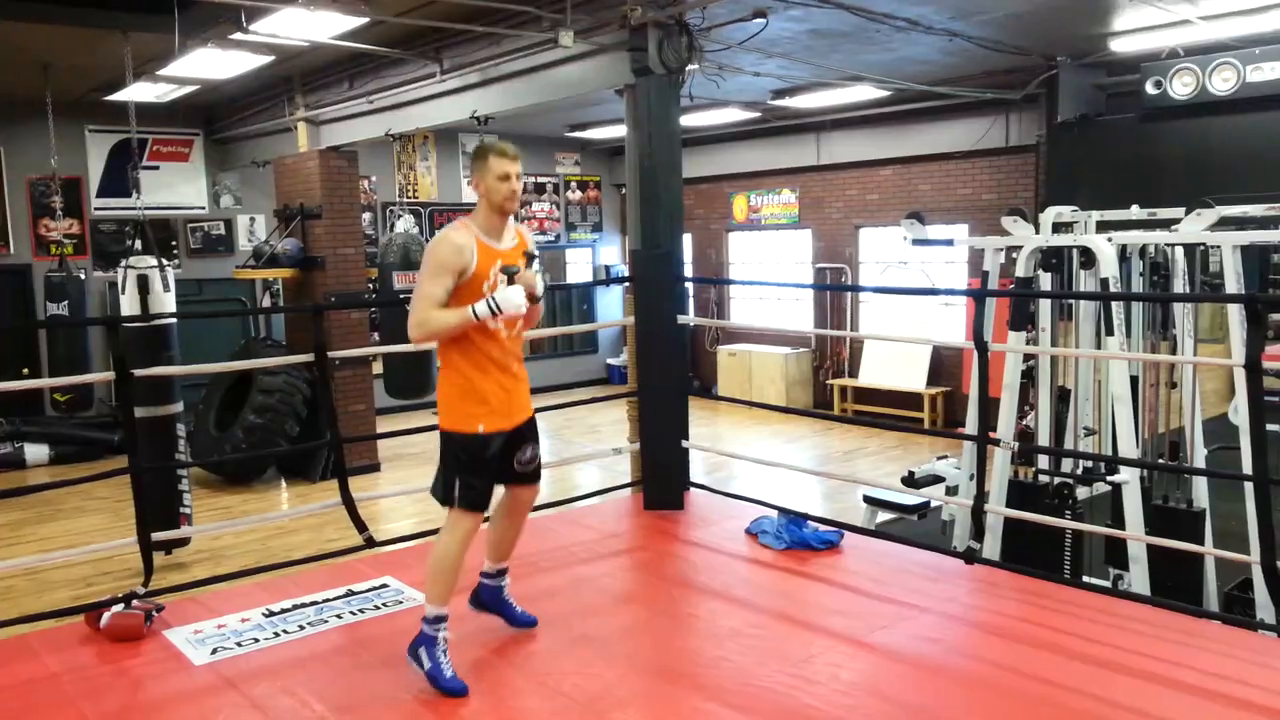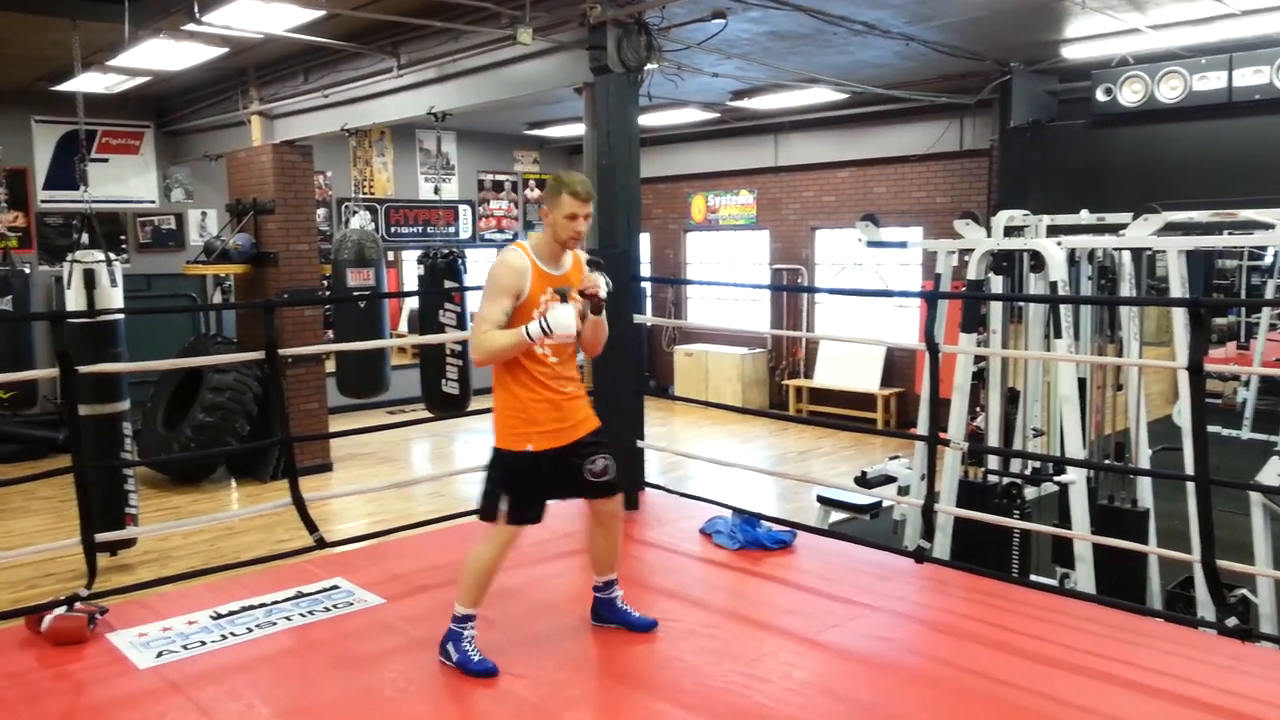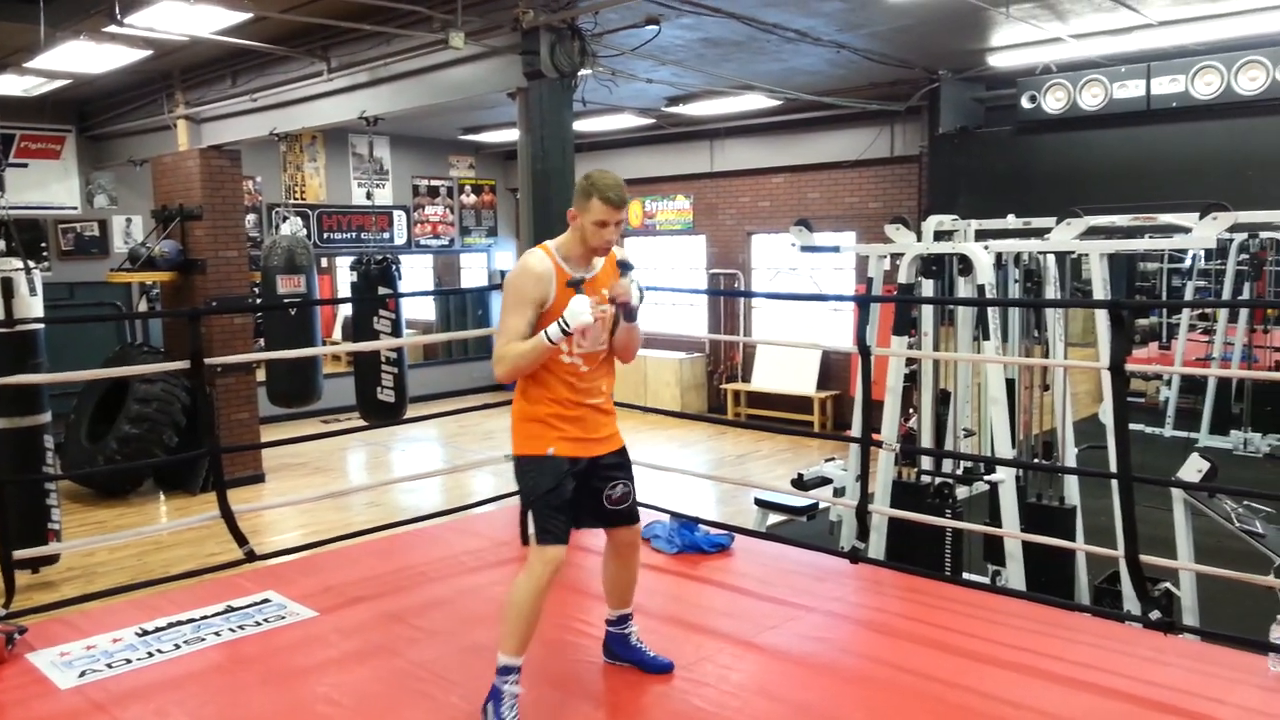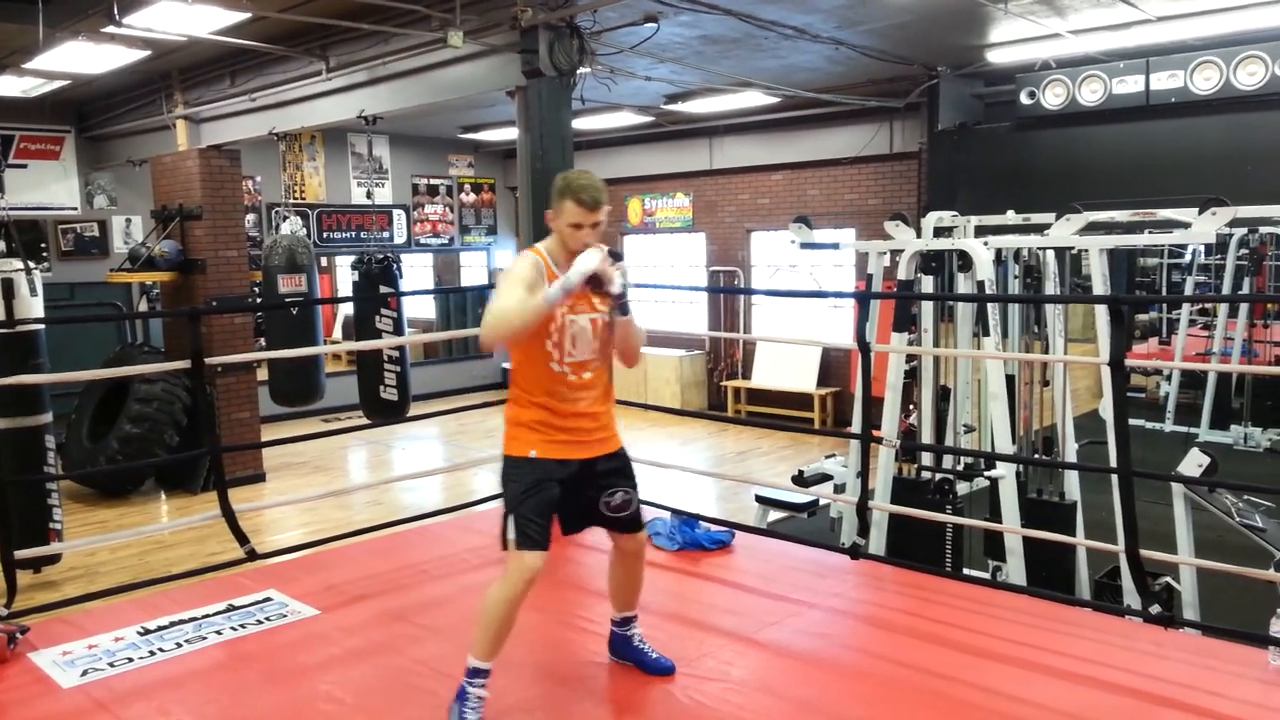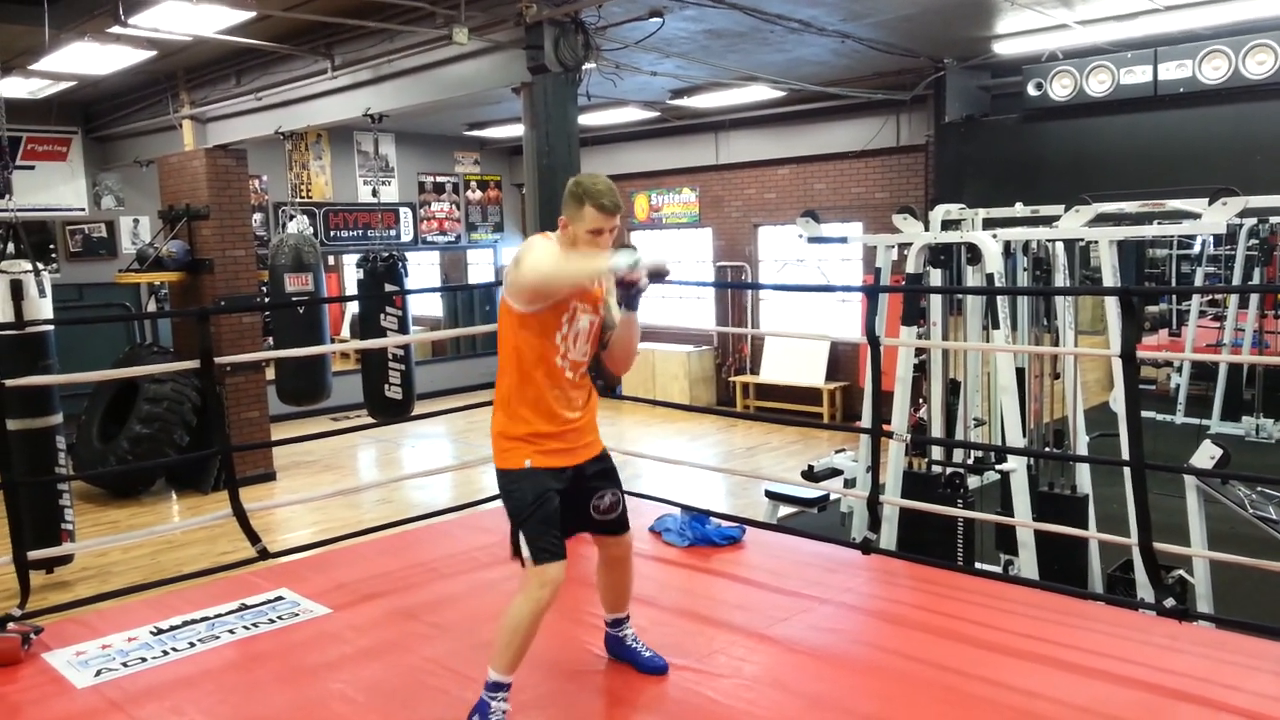
dt=1s
person 1, frame 1
left shoulder: (521, 238)
right shoulder: (453, 243)
right elbow: (418, 327)
left wrist: (532, 295)
right wrist: (488, 307)
left hip: (514, 398)
right hip: (471, 406)
left knee: (522, 494)
right knee: (466, 517)
left ankle: (493, 586)
right ankle: (430, 638)
person 1, frame 2
left shoulder: (584, 265)
right shoulder: (512, 267)
left elbow: (594, 347)
right elbow: (480, 350)
left wrist: (598, 307)
right wrist: (542, 327)
left hip: (575, 416)
right hip: (525, 425)
left knee: (609, 505)
right knee: (506, 531)
left ankle: (607, 600)
right ankle: (458, 631)
person 1, frame 3
left shoulder: (616, 264)
right shoulder: (535, 268)
left elbow: (626, 354)
right elbow: (503, 367)
left wrist: (630, 314)
right wrist: (564, 325)
left hip: (599, 431)
right hip: (545, 436)
left knee: (626, 532)
right knee: (546, 558)
left ankle: (619, 636)
person 1, frame 4
left shoulder: (604, 266)
right shoulder: (526, 270)
left elbow: (631, 356)
right elbow: (498, 331)
left wrist: (620, 300)
right wrist: (572, 278)
left hip: (598, 436)
right hip: (535, 442)
left knee: (632, 538)
right knee: (524, 565)
left ankle: (624, 635)
person 1, frame 5
left shoulder: (601, 272)
right shoulder: (539, 252)
left elbow: (620, 362)
right elbow: (533, 278)
left wrist: (629, 299)
right wrist: (615, 263)
left hip: (581, 441)
right hip: (526, 449)
left knee: (617, 541)
right knee: (544, 578)
left ankle: (618, 633)
